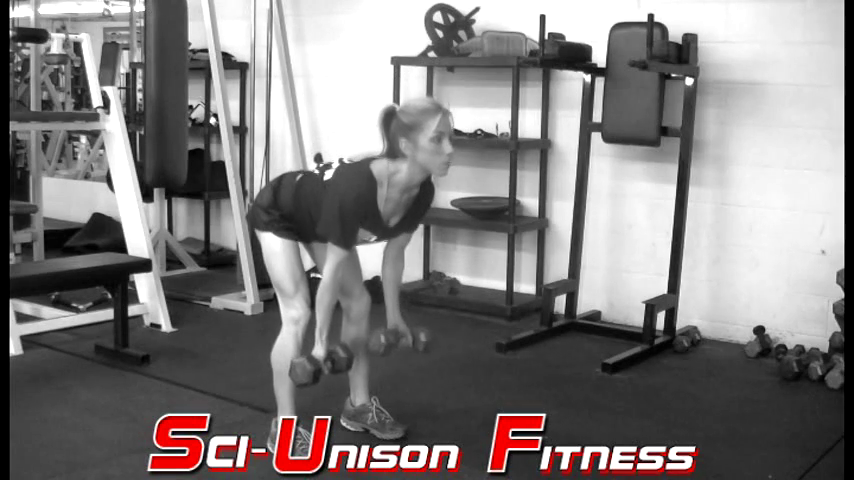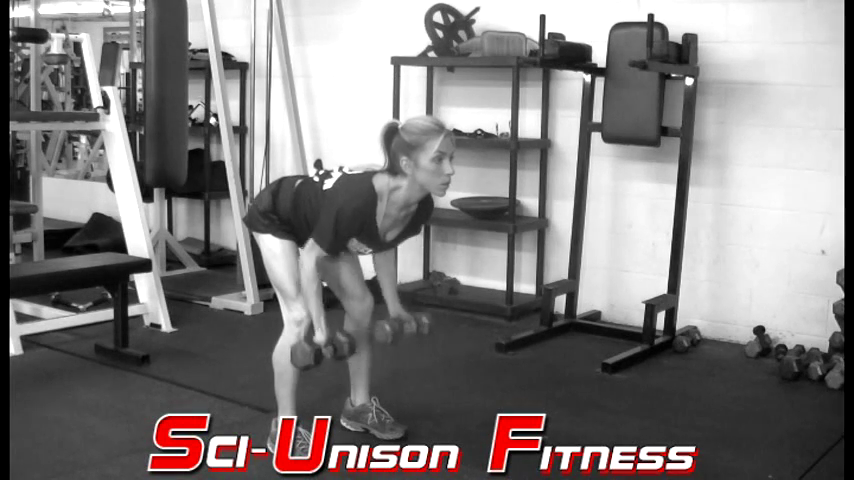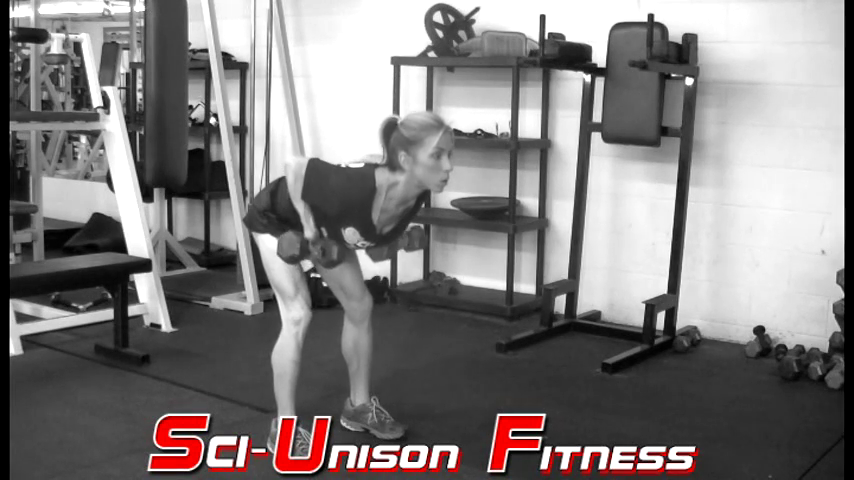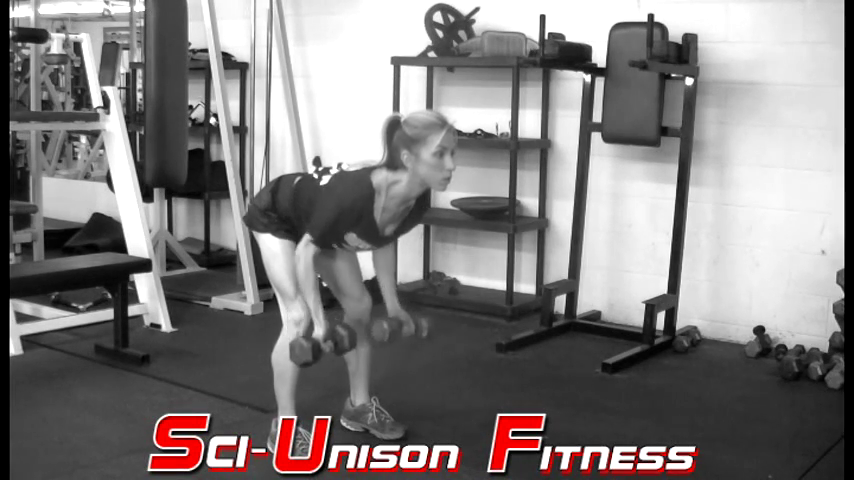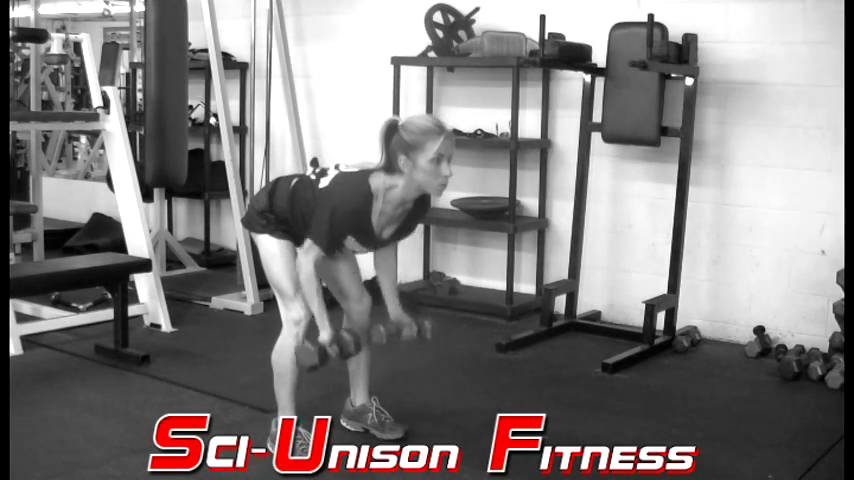
dt=0.7s
person 1, frame 1
left shoulder: (420, 192)
right shoulder: (357, 187)
left elbow: (394, 253)
right elbow: (334, 268)
left wrist: (393, 315)
right wrist: (320, 340)
left hip: (318, 218)
right hip: (277, 215)
left knee: (358, 303)
right knee: (297, 313)
left ankle: (359, 406)
right ankle: (284, 427)
person 1, frame 2
left shoulder: (421, 206)
right shoulder: (358, 200)
left elbow: (383, 250)
right elbow: (311, 259)
left wrist: (394, 306)
right wrist: (320, 329)
left hip: (319, 221)
right hip: (277, 218)
left knee: (361, 304)
right knee: (299, 315)
left ankle: (359, 405)
person 1, frame 3
left shoulder: (416, 195)
right shoulder: (358, 187)
right elbow: (295, 167)
left wrist: (364, 231)
right wrist: (308, 224)
left hip: (325, 223)
right hip: (277, 216)
left knee: (360, 305)
right knee: (298, 315)
left ankle: (359, 406)
person 1, frame 4
left shoulder: (417, 200)
right shoulder: (355, 194)
left elbow: (382, 243)
right elbow: (305, 251)
left wrist: (392, 304)
right wrist: (319, 322)
left hip: (321, 222)
right hip: (277, 217)
left knee: (360, 306)
right knee: (298, 316)
left ankle: (359, 406)
person 1, frame 5
left shoulder: (416, 203)
right shoulder: (354, 197)
left elbow: (384, 248)
right elbow: (306, 260)
left wrist: (394, 309)
right wrist: (324, 327)
left hip: (318, 224)
right hip: (274, 218)
left knee: (360, 306)
right knee: (298, 315)
left ankle: (359, 406)
